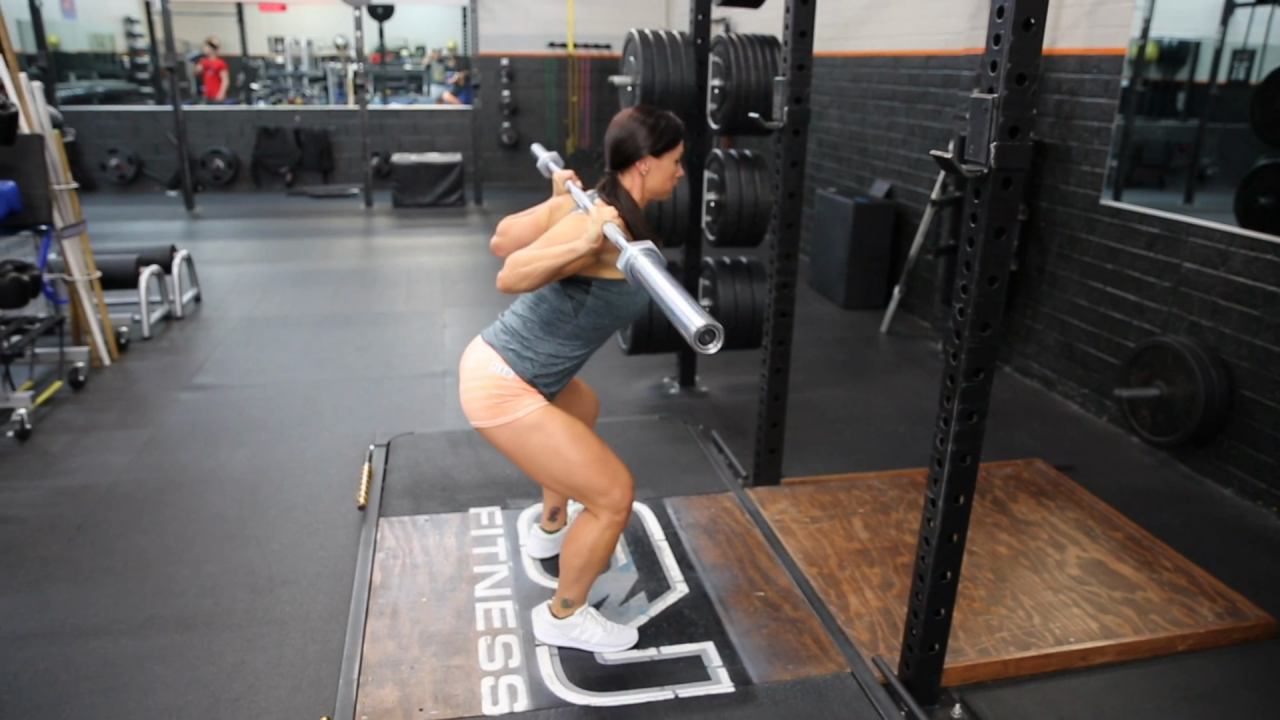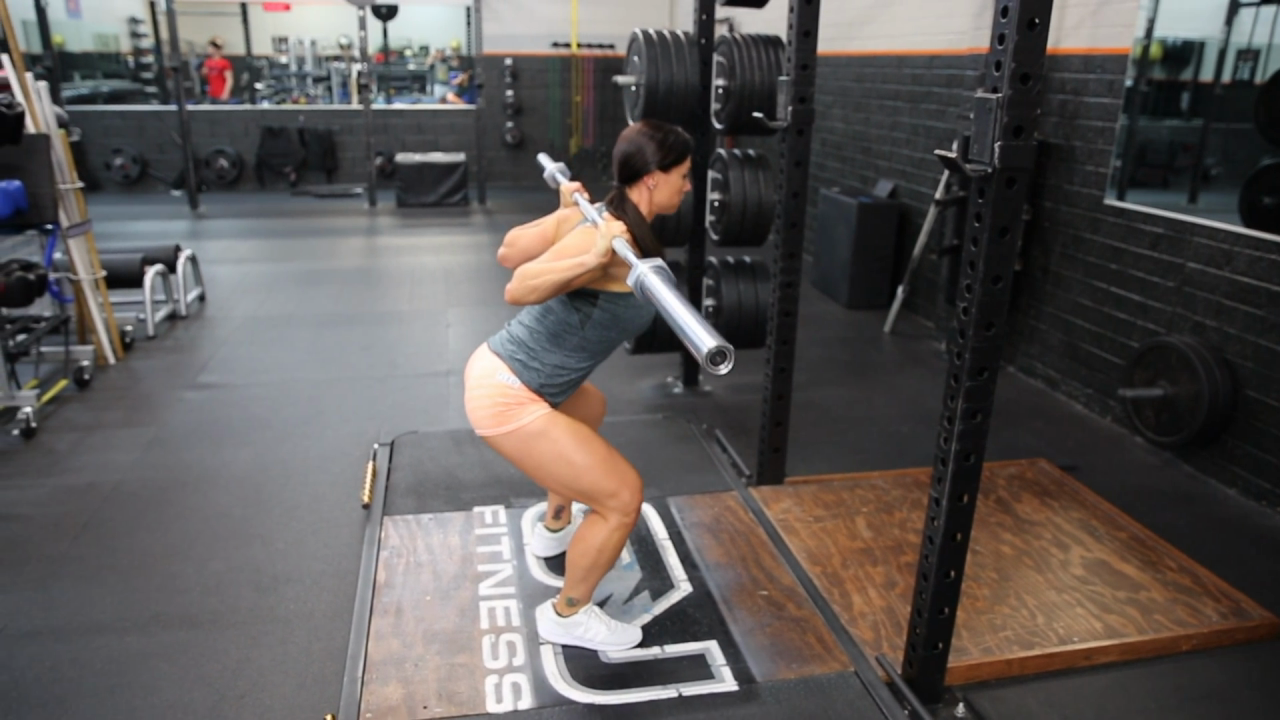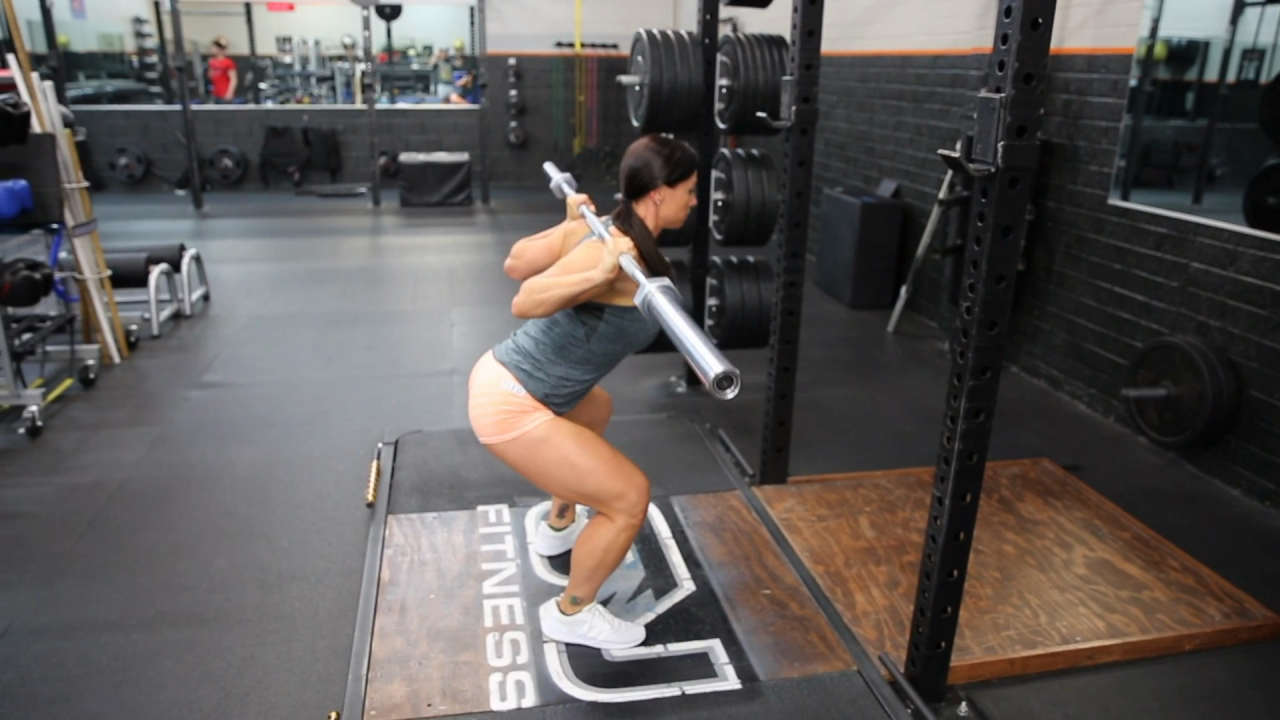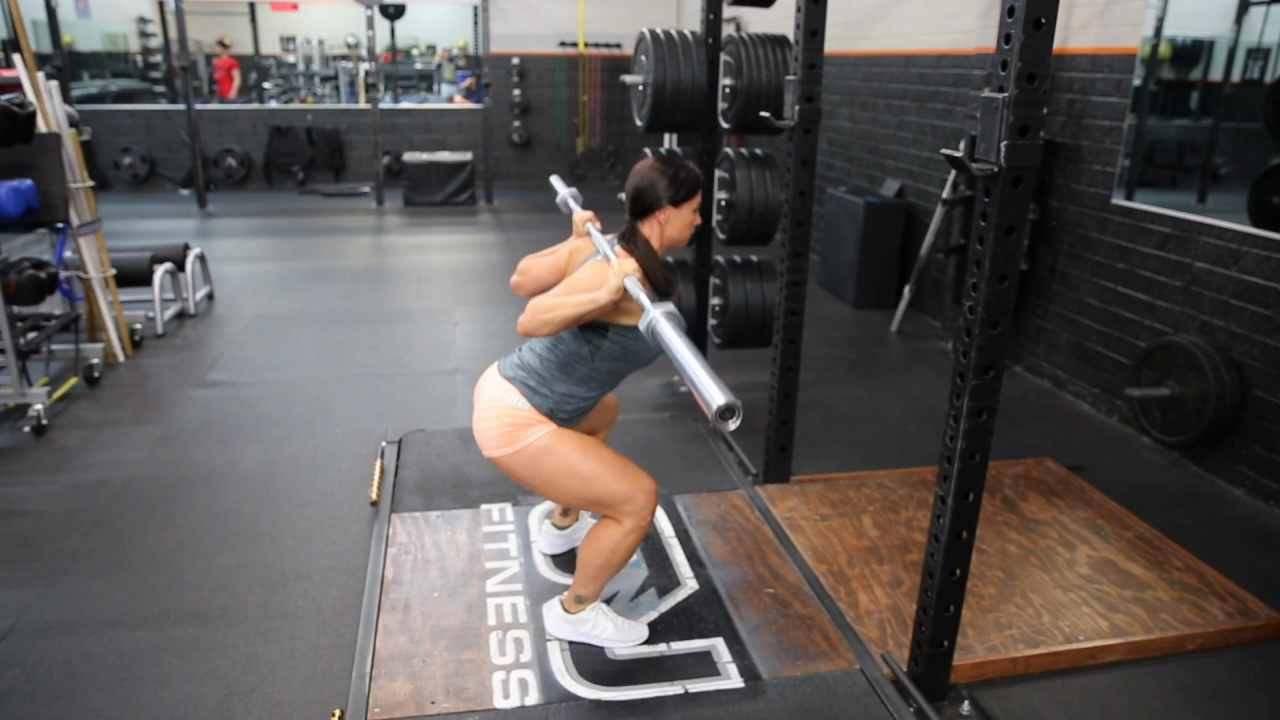
dt=0.2s
person 1, frame 1
left shoulder: (579, 204)
right shoulder: (603, 227)
left elbow: (501, 241)
right elbow: (510, 277)
left wrist: (559, 199)
right wrist: (583, 245)
left hip: (502, 362)
right hip: (502, 387)
left knee: (583, 411)
right knee: (613, 494)
left ankle: (552, 528)
right ankle: (563, 616)
person 1, frame 2
left shoulder: (589, 216)
right shoulder: (607, 238)
left elbow: (508, 251)
right elbow: (517, 289)
left wrist: (565, 210)
right wrist: (591, 260)
left hip: (503, 369)
right hip: (506, 396)
left knee: (590, 411)
right knee: (622, 496)
left ankle: (556, 526)
right ankle: (567, 615)
person 1, frame 3
left shoulder: (594, 230)
right shoulder: (609, 250)
left elbow: (514, 262)
right elbow: (525, 302)
left wrist: (570, 222)
right wrist: (599, 276)
left hip: (504, 378)
right hip: (510, 406)
left knee: (596, 411)
right knee: (629, 497)
left ankle: (559, 526)
right ankle: (571, 614)
person 1, frame 4
left shoulder: (600, 247)
right shoulder: (614, 272)
left elbow: (520, 279)
right elbow: (530, 321)
left wrist: (576, 237)
right wrist: (605, 297)
left hip: (508, 391)
right hip: (513, 420)
left knee: (604, 411)
right knee: (637, 499)
left ankle: (563, 525)
right ankle: (574, 612)
